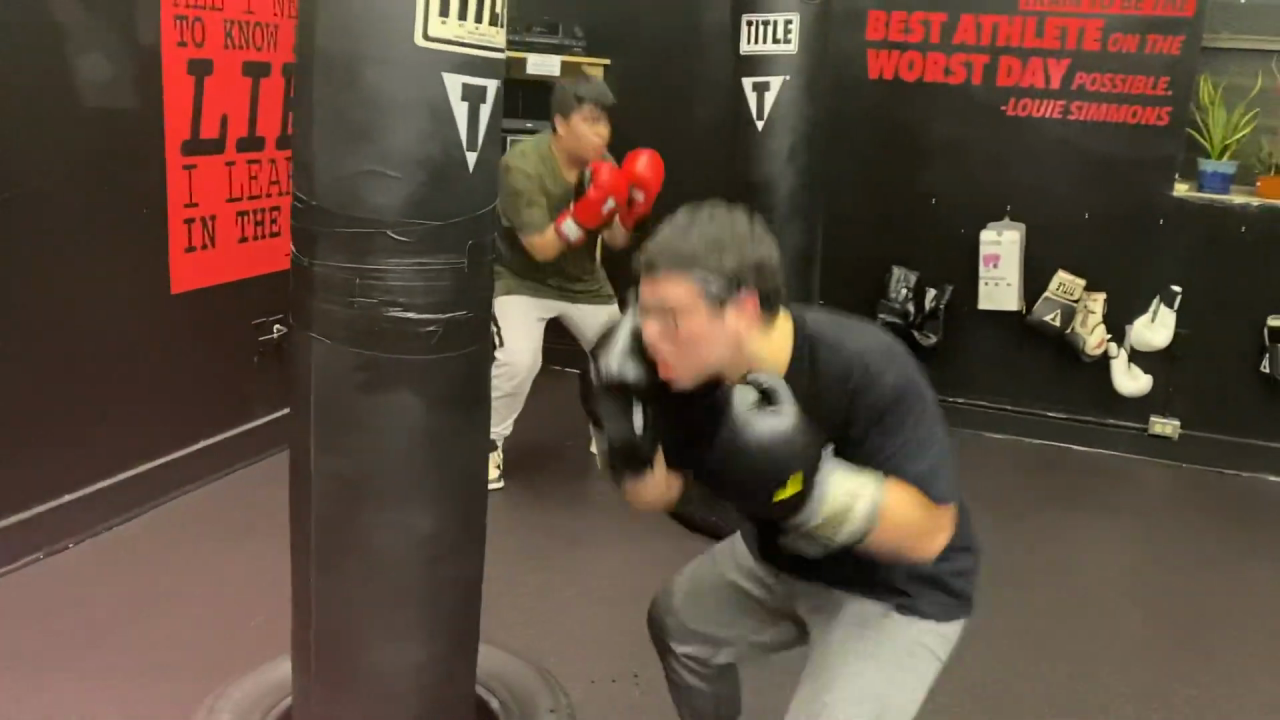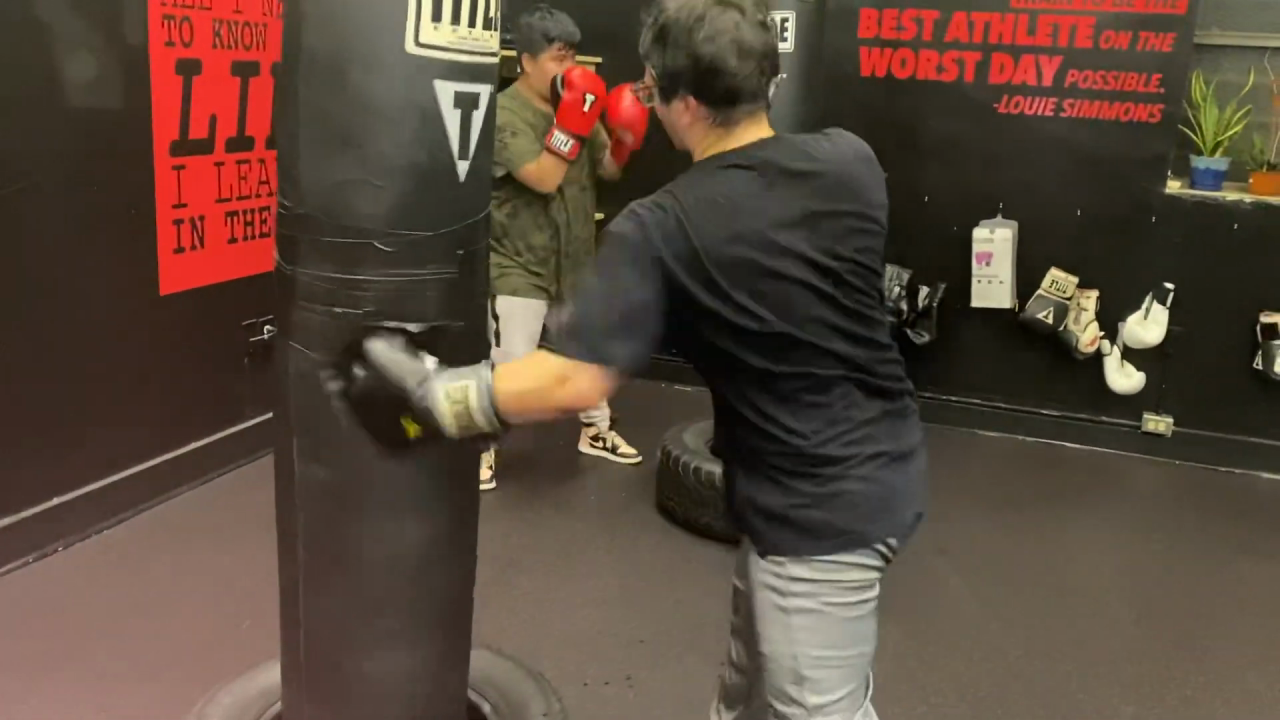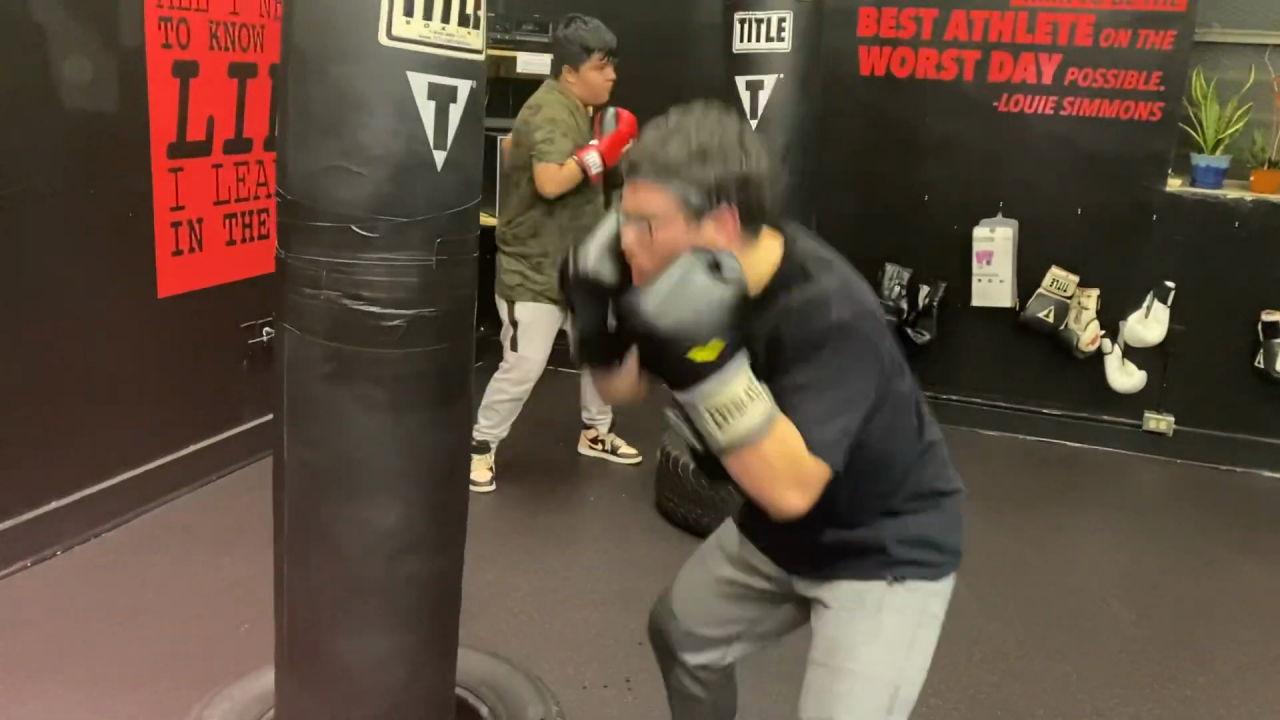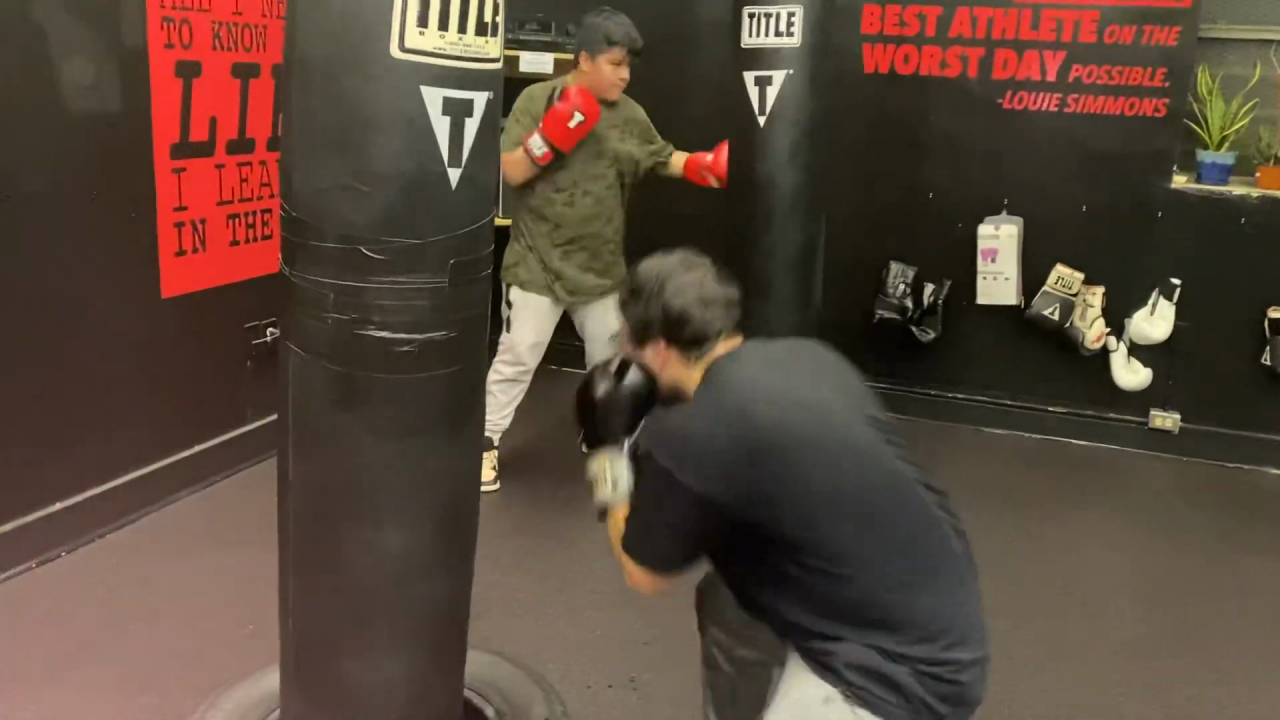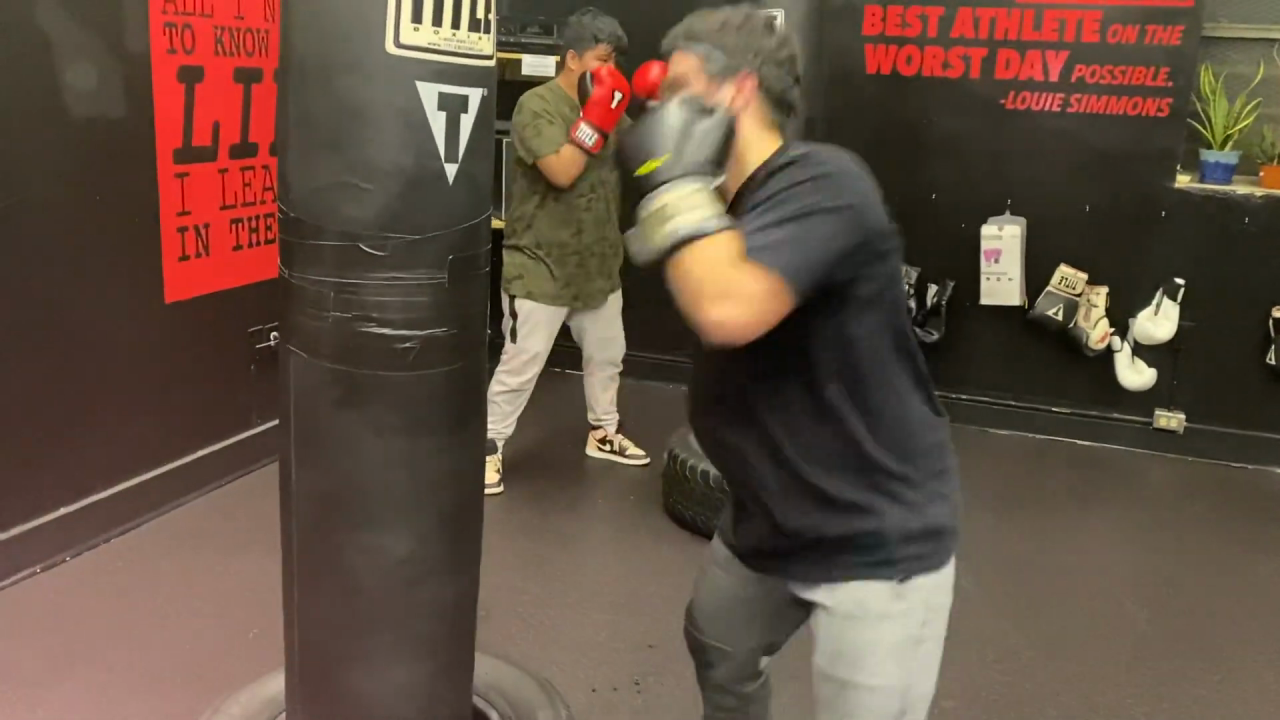
dt=0.3s
person 1, frame 1
left shoulder: (869, 370)
right shoulder: (693, 374)
left elbow: (926, 531)
right elbow: (650, 493)
left wrist: (805, 481)
right wrist: (620, 413)
left hip: (901, 588)
right knee: (681, 623)
person 1, frame 2
left shoulder: (665, 225)
right shoulder: (850, 159)
left elbow: (578, 378)
left wrist: (431, 394)
left hip: (825, 500)
right knee: (753, 606)
person 1, frame 3
left shoulder: (830, 314)
right shoulder: (720, 270)
left elbow: (787, 487)
right elbow: (624, 384)
left wrist: (708, 362)
right wrist: (598, 316)
left hip: (888, 552)
right knee: (681, 632)
person 1, frame 4
left shoulder: (691, 439)
right shoulder: (807, 357)
left elbow: (647, 572)
left wrist: (609, 450)
left hip: (899, 667)
right knee: (723, 603)
person 1, frame 5
left shoulder: (823, 180)
right shoulder: (727, 209)
left elbow: (732, 312)
left wrist: (671, 181)
right hip: (770, 520)
right knee: (716, 642)
person 2, frame 1
left shoulder: (603, 169)
right shoulder: (522, 167)
left elbow: (617, 240)
right elbow: (541, 249)
left wrist: (634, 205)
right wrist: (588, 212)
left hip: (578, 278)
right hip: (517, 276)
right knee: (517, 361)
right ankle: (489, 445)
person 2, frame 2
left shoulder: (572, 100)
right shoulder: (505, 114)
left elbow: (607, 168)
right elbow: (544, 179)
left wrist: (625, 137)
right wrist: (571, 122)
left hip: (572, 262)
right hip: (517, 267)
right knee: (511, 362)
left ankle: (595, 430)
right ankle: (480, 444)
person 2, frame 3
left shoulder: (571, 108)
right shoulder: (550, 112)
right elbow: (550, 183)
right wrist: (604, 150)
right hip: (531, 273)
right knee: (522, 368)
left ankle: (595, 431)
right ankle: (481, 445)
person 2, frame 4
left shoulder: (628, 113)
right shoulder: (537, 99)
left elbow: (665, 161)
right elbow: (511, 171)
left wrist: (709, 165)
right wrist: (553, 131)
left hip: (603, 264)
right hip: (539, 260)
left knee: (610, 352)
right knee: (517, 354)
right ankle: (486, 443)
person 2, frame 5
left shoulder: (608, 105)
right shoulder: (537, 105)
right elbow: (561, 172)
right wrist: (595, 118)
left hip: (596, 263)
right hip: (538, 265)
left knee: (608, 352)
right knee: (522, 363)
left ankle: (602, 432)
right ankle: (489, 448)
